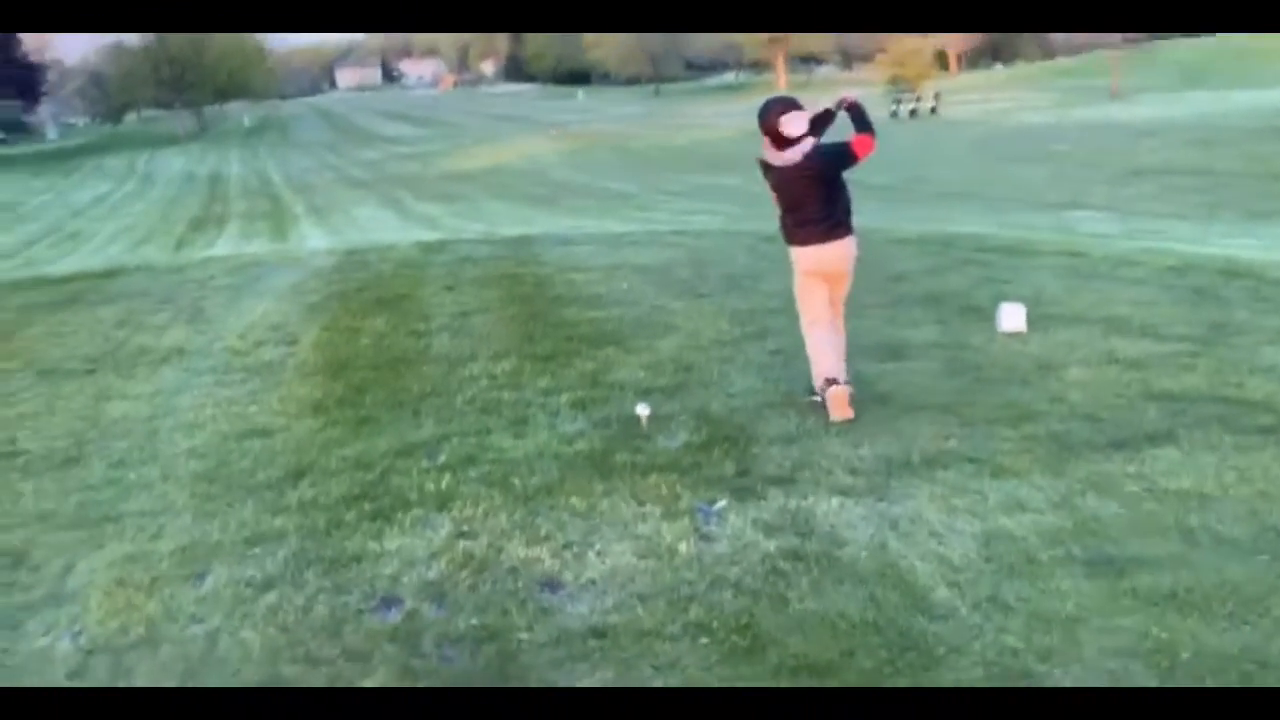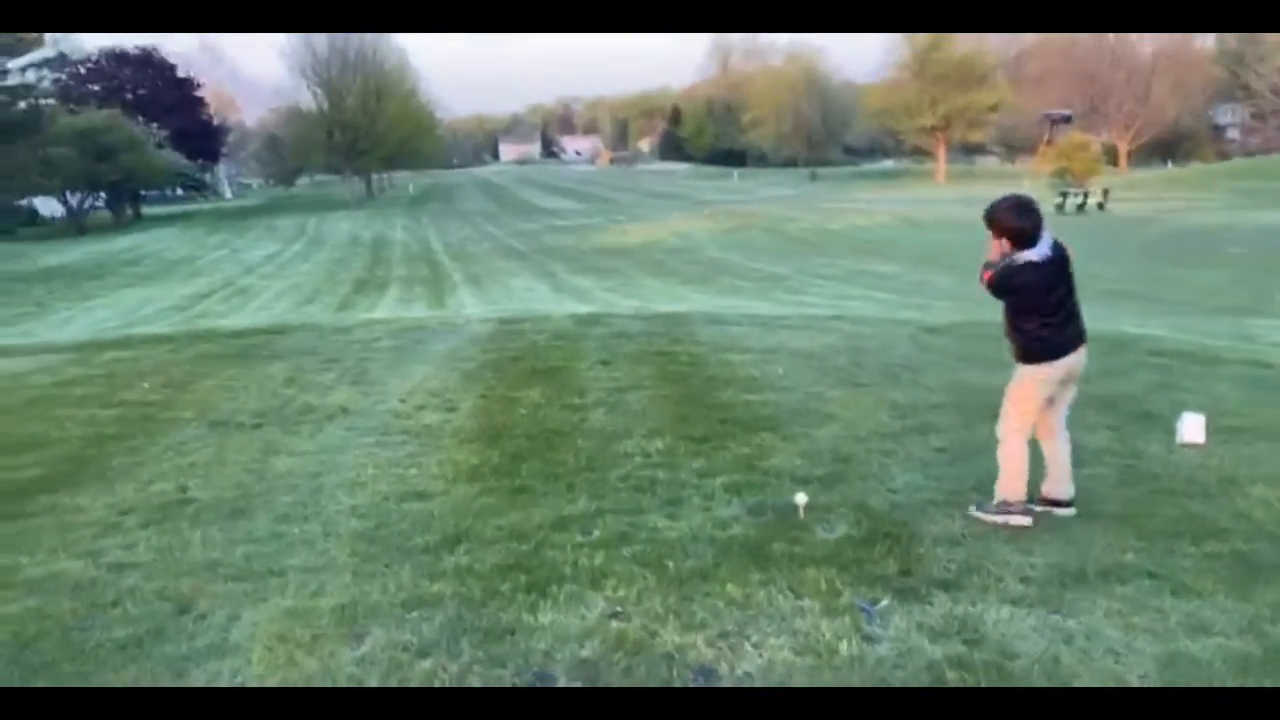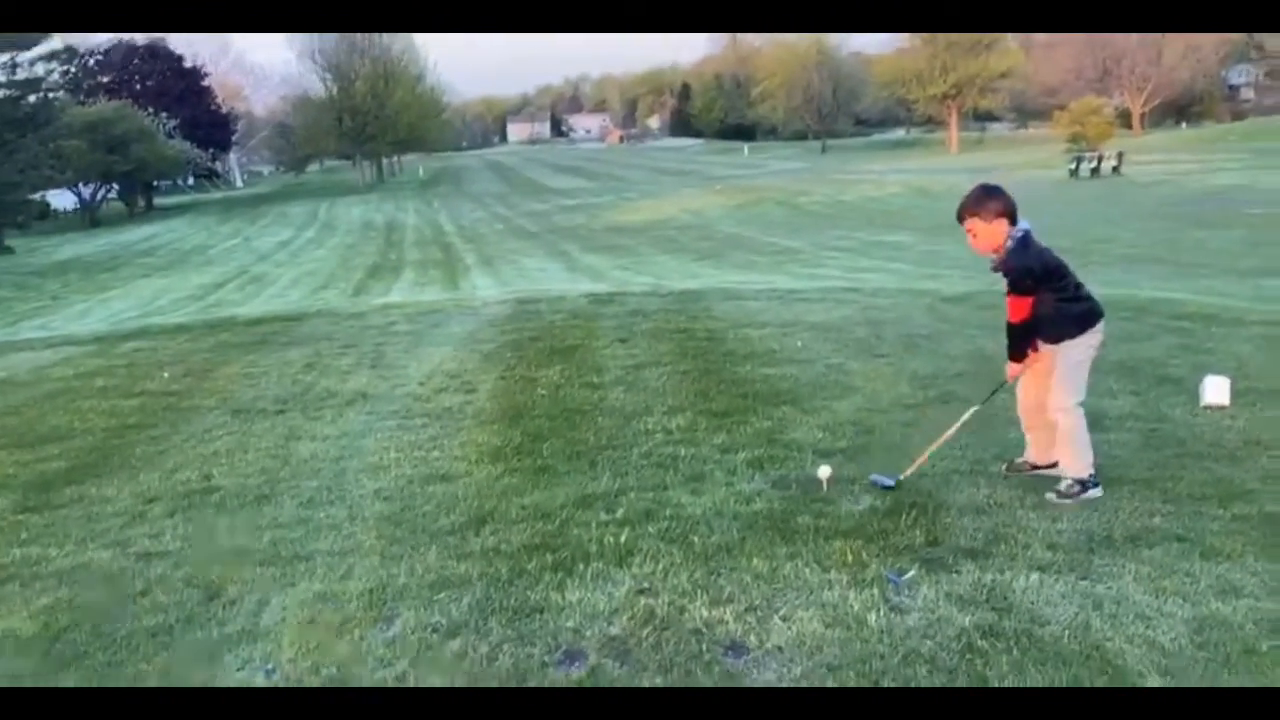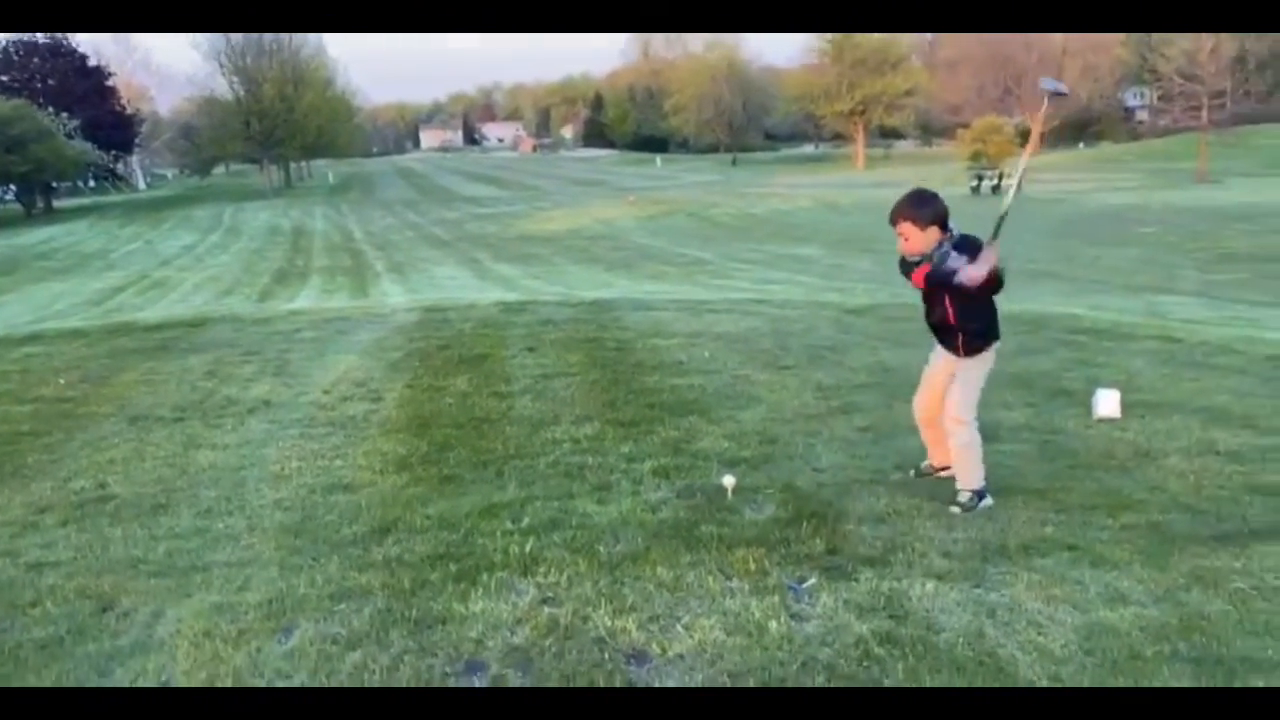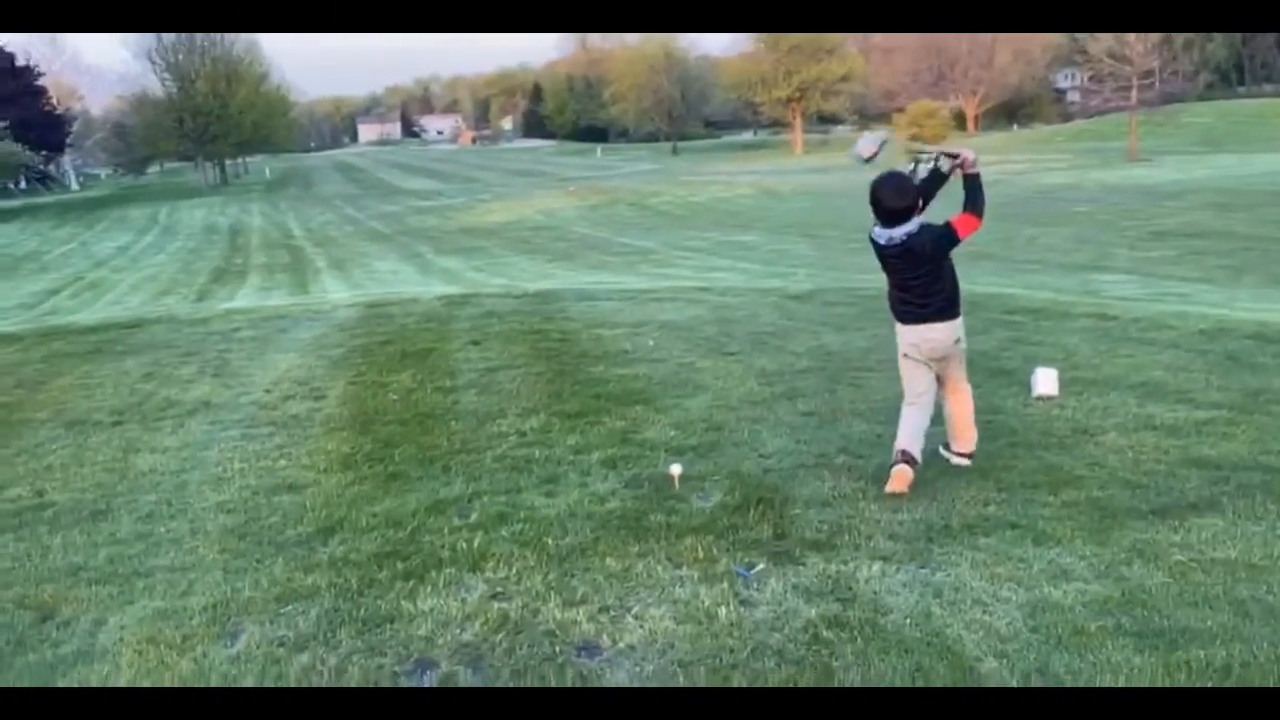
dt=1s
person 1, frame 1
left shoulder: (769, 167)
right shoulder: (824, 158)
left elbow: (801, 144)
right elbow: (866, 139)
left wrist: (831, 111)
right wrist: (852, 107)
left hip: (806, 253)
right hip: (841, 246)
left knee: (814, 322)
right knee: (835, 315)
left ankle: (830, 380)
right ankle: (836, 378)
person 1, frame 2
left shoulder: (1008, 278)
right shoulder: (1058, 254)
left elbow: (990, 278)
left wrist: (992, 262)
right wrist: (1012, 255)
left hip: (1040, 364)
right hip: (1073, 354)
left knee: (1012, 430)
right knee: (1053, 425)
left ankle: (1011, 502)
right ankle: (1059, 494)
person 1, frame 3
left shoulder: (1021, 262)
right shoulder: (1016, 253)
left elbow: (1019, 316)
right elbow: (1026, 309)
left wrist: (1015, 357)
right wrist: (1030, 348)
left hip: (1078, 332)
right hip: (1053, 333)
left knee: (1062, 403)
right knee: (1030, 393)
left ankle: (1083, 478)
right ankle: (1042, 456)
person 1, frame 4
left shoulder: (969, 247)
right shoulder: (911, 263)
left elbow: (991, 286)
right elbow: (932, 278)
left wrist: (987, 271)
right wrist: (962, 275)
left hip: (978, 348)
right hip: (946, 346)
left knee: (957, 415)
right knee: (925, 406)
left ankle: (973, 488)
right ankle: (943, 460)
person 1, frame 5
left shoulder: (878, 239)
right shoulder: (932, 239)
left elbow: (915, 199)
right elbow: (974, 215)
left wrist: (944, 170)
right wrist: (971, 173)
left hip: (910, 332)
right hip: (946, 327)
left knee: (916, 399)
right knee: (956, 387)
left ankle: (905, 457)
right ankle: (962, 447)
